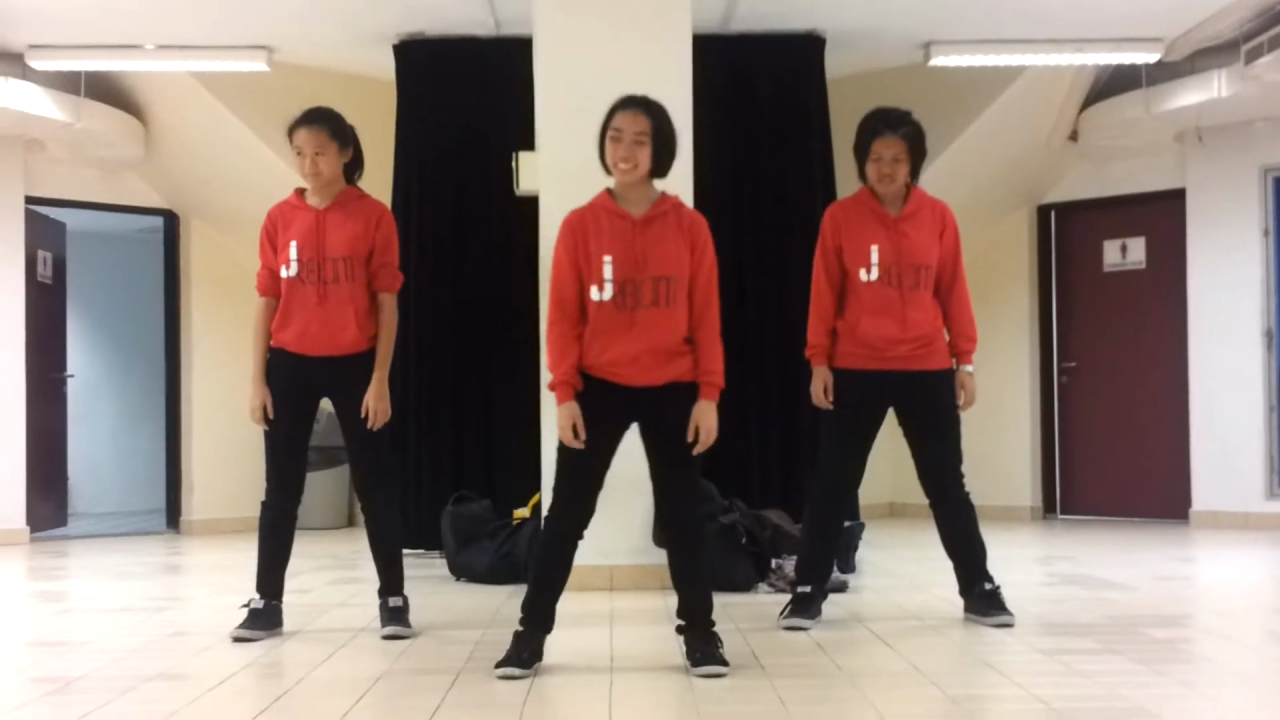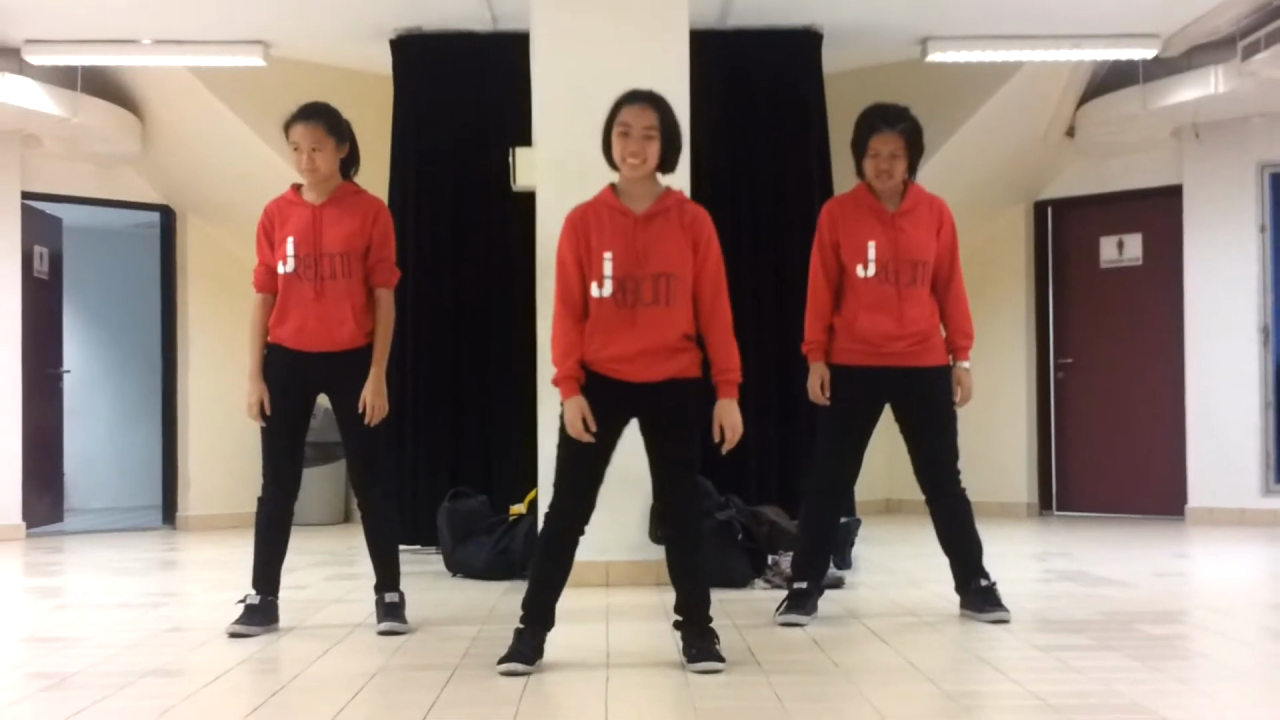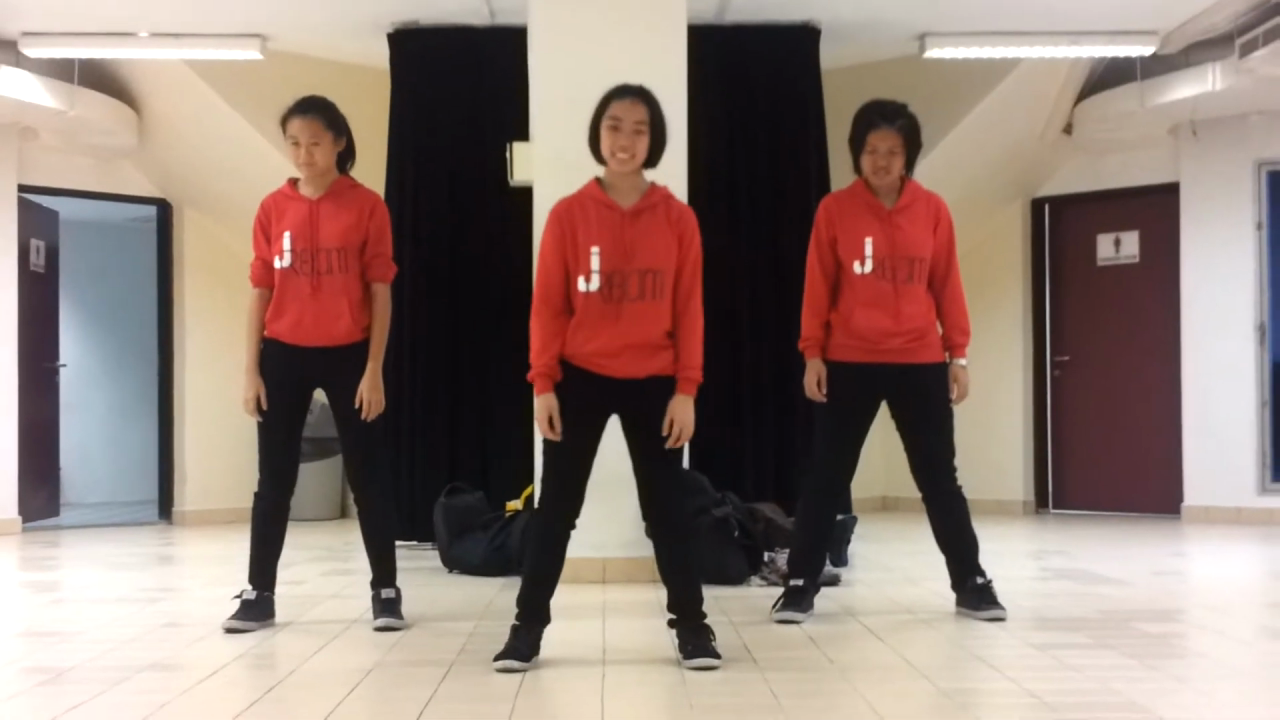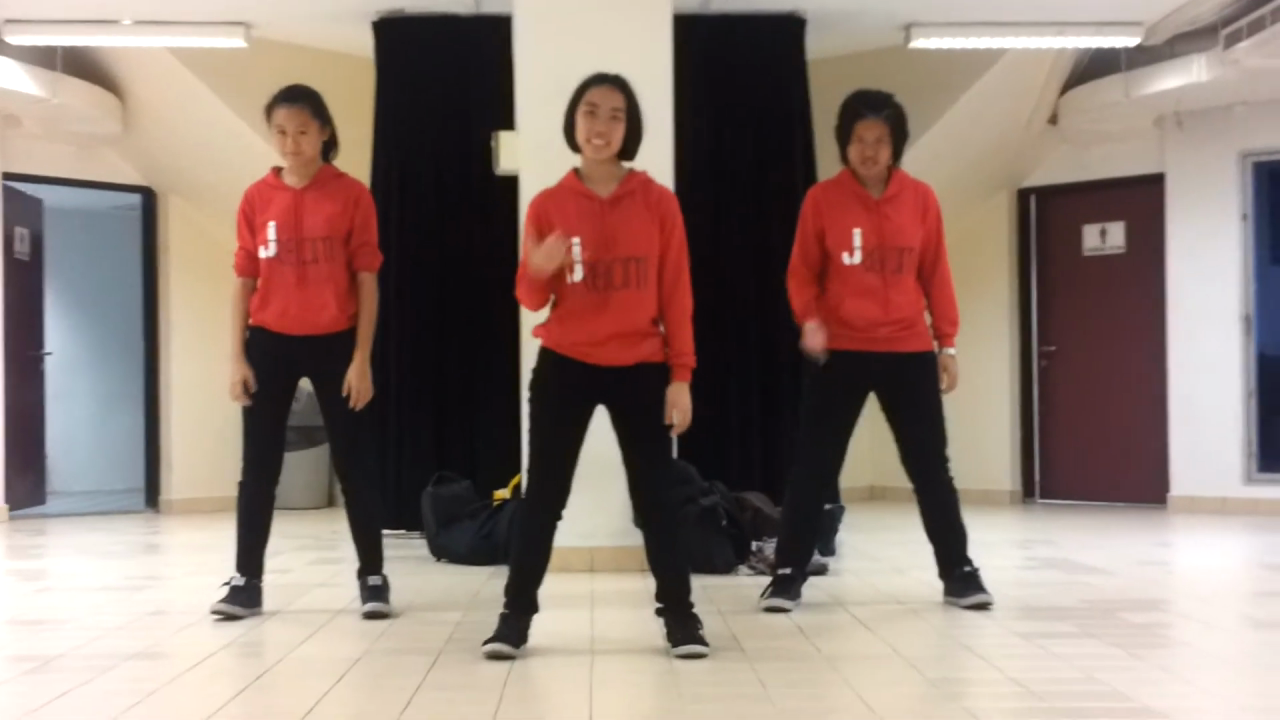
dt=0.3s
person 1, frame 1
left shoulder: (689, 225)
right shoulder: (580, 225)
left elbow: (706, 316)
right elbow: (564, 315)
left wrist: (708, 393)
right wrist: (564, 392)
left hip: (673, 390)
right hip: (598, 388)
left knee: (681, 513)
right knee: (567, 511)
left ankle: (699, 632)
right ankle: (530, 633)
person 1, frame 2
left shoulder: (692, 221)
right shoulder: (583, 220)
left elbow: (714, 310)
right elbow: (568, 310)
left wrist: (727, 390)
right wrist: (569, 387)
left hip: (675, 386)
right hip: (599, 384)
left knee: (680, 511)
right knee: (568, 507)
left ankle: (696, 628)
right ankle: (532, 630)
person 1, frame 3
left shoulder: (677, 217)
right shoulder: (568, 214)
left elbow: (688, 309)
right elbow: (547, 305)
left wrist: (686, 388)
right wrist: (542, 383)
left hip: (653, 382)
right hip: (579, 379)
left knee: (666, 506)
right knee: (557, 504)
left ankle: (691, 623)
right ankle: (527, 626)
person 1, frame 4
left shoulder: (658, 202)
right shoulder: (548, 205)
left elbow: (676, 294)
right elbow: (531, 297)
left wrist: (681, 374)
right wrist: (537, 271)
left hip: (641, 369)
right hip: (564, 366)
left knee: (655, 494)
right knee: (544, 492)
left ankle: (679, 613)
right ankle: (516, 613)
person 2, frame 1
left shoulder: (373, 217)
right shoulder: (279, 219)
left elbow: (387, 303)
right elbow: (267, 302)
left wrist: (380, 379)
right wrist: (257, 379)
left hip: (353, 365)
right hip: (290, 365)
left knee: (371, 484)
right knee: (281, 487)
left ankle: (393, 599)
right ankle: (266, 603)
person 2, frame 2
left shoulder: (370, 212)
right shoulder: (275, 214)
left elbow: (383, 298)
right elbow: (264, 298)
left wrist: (378, 375)
right wrist: (254, 375)
left hip: (351, 360)
right hip: (287, 360)
left knee: (367, 480)
right knee: (277, 484)
left ankle: (389, 595)
right ankle: (263, 599)
person 2, frame 3
left shoulder: (367, 206)
right shoulder: (272, 209)
left elbow: (381, 293)
right elbow: (261, 293)
left wrist: (374, 369)
right wrist: (251, 370)
left hip: (348, 355)
right hip: (284, 355)
left knee: (365, 476)
right knee: (273, 479)
left ankle: (385, 591)
right ankle: (258, 594)
person 2, frame 4
left shoulder: (351, 195)
right shoulder: (256, 198)
left elbow: (367, 281)
right elbow: (244, 282)
left wrist: (362, 359)
right wrist: (237, 356)
left hip: (334, 343)
right hip: (269, 344)
left knee: (350, 464)
right knee: (258, 467)
left ankle: (372, 579)
right ankle: (247, 581)
person 3, frame 1
left shoulder: (938, 216)
right shoulder: (840, 217)
left elbow: (952, 290)
right elbow: (825, 293)
left wrist: (964, 359)
right wrist: (818, 360)
left hip: (927, 370)
right hip: (855, 370)
left knee: (946, 484)
right knee: (833, 483)
left ankle: (979, 589)
right ankle: (808, 591)
person 3, frame 2
left shoulder: (935, 213)
right shoulder: (837, 213)
left elbow: (949, 287)
right elbow: (822, 289)
left wrist: (961, 356)
right wrist: (815, 356)
left hip: (924, 365)
right hip: (852, 366)
left knee: (943, 480)
right knee: (829, 479)
left ankle: (974, 585)
right ankle: (804, 587)
person 3, frame 3
left shoulder: (933, 210)
right shoulder: (835, 209)
left elbow: (947, 285)
right elbow: (819, 286)
left wrist: (958, 353)
right wrist: (812, 353)
left hip: (921, 363)
right hip: (849, 363)
left knee: (939, 478)
right knee: (826, 476)
left ankle: (971, 583)
right ankle: (800, 584)
person 3, frame 4
left shoulder: (921, 198)
right shoulder: (822, 199)
left elbow: (935, 273)
right elbow: (802, 271)
left wrist: (947, 341)
right wrist: (809, 319)
left hip: (909, 351)
right hip: (839, 351)
left knee: (929, 465)
right knee: (814, 464)
left ankle: (958, 571)
right ankle: (788, 573)
